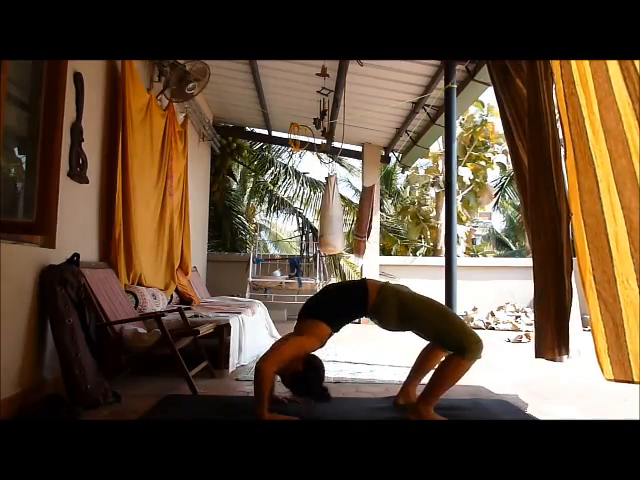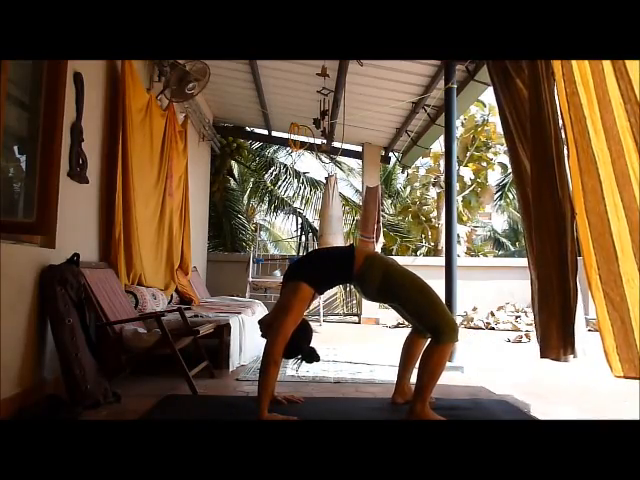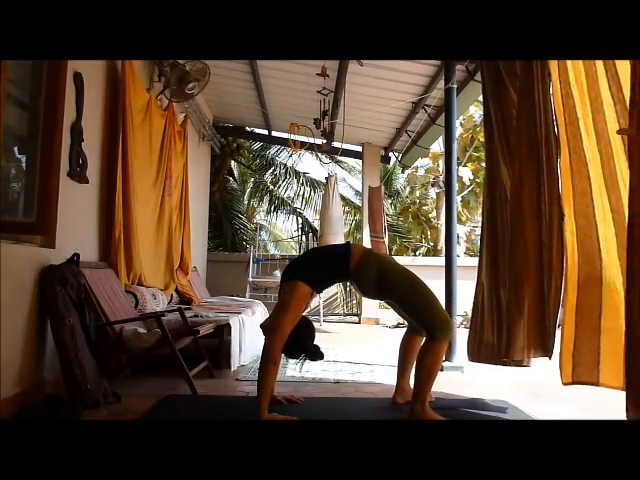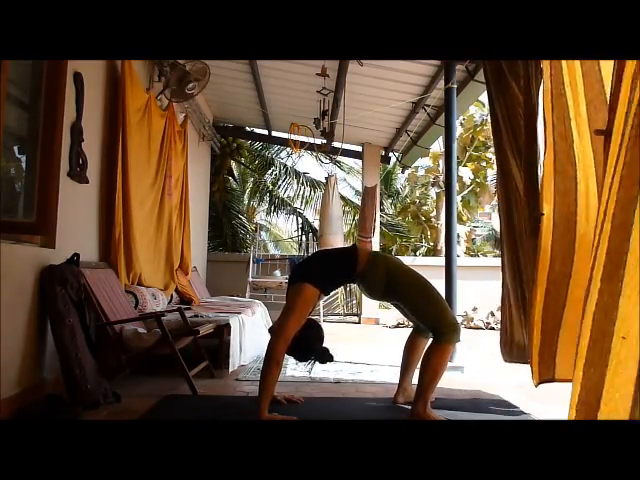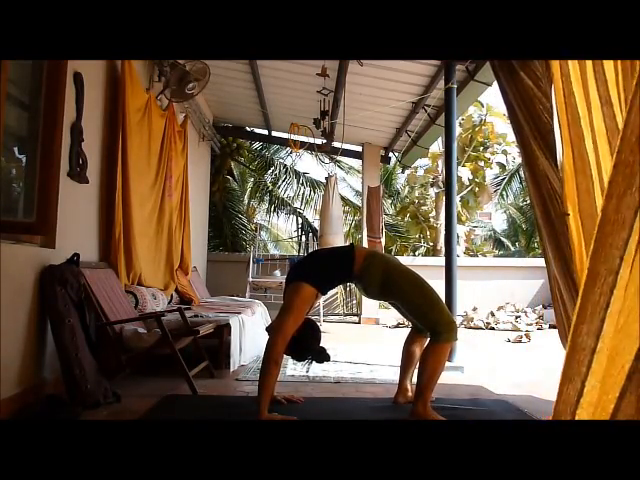
dt=1s
person 1, frame 1
left shoulder: (306, 338)
right shoulder: (304, 337)
left elbow: (264, 366)
left wrist: (264, 414)
right wrist: (267, 405)
left hip: (384, 301)
right hip: (384, 300)
person 1, frame 2
left shoulder: (292, 305)
right shoulder: (291, 302)
left elbow: (272, 356)
right elbow: (273, 355)
left wrist: (264, 414)
right wrist: (267, 404)
right hip: (371, 272)
person 1, frame 3
left shoulder: (291, 302)
right shoulder: (291, 299)
left elbow: (271, 357)
right elbow: (272, 354)
left wrist: (263, 414)
right wrist: (267, 404)
right hip: (368, 270)
person 1, frame 4
left shoulder: (298, 304)
left elbow: (274, 356)
right elbow: (275, 355)
left wrist: (263, 414)
right wrist: (267, 404)
right hip: (375, 273)
person 1, frame 5
left shoulder: (296, 304)
left elbow: (273, 355)
right elbow: (274, 354)
left wrist: (264, 414)
right wrist: (267, 404)
right hip: (372, 271)
